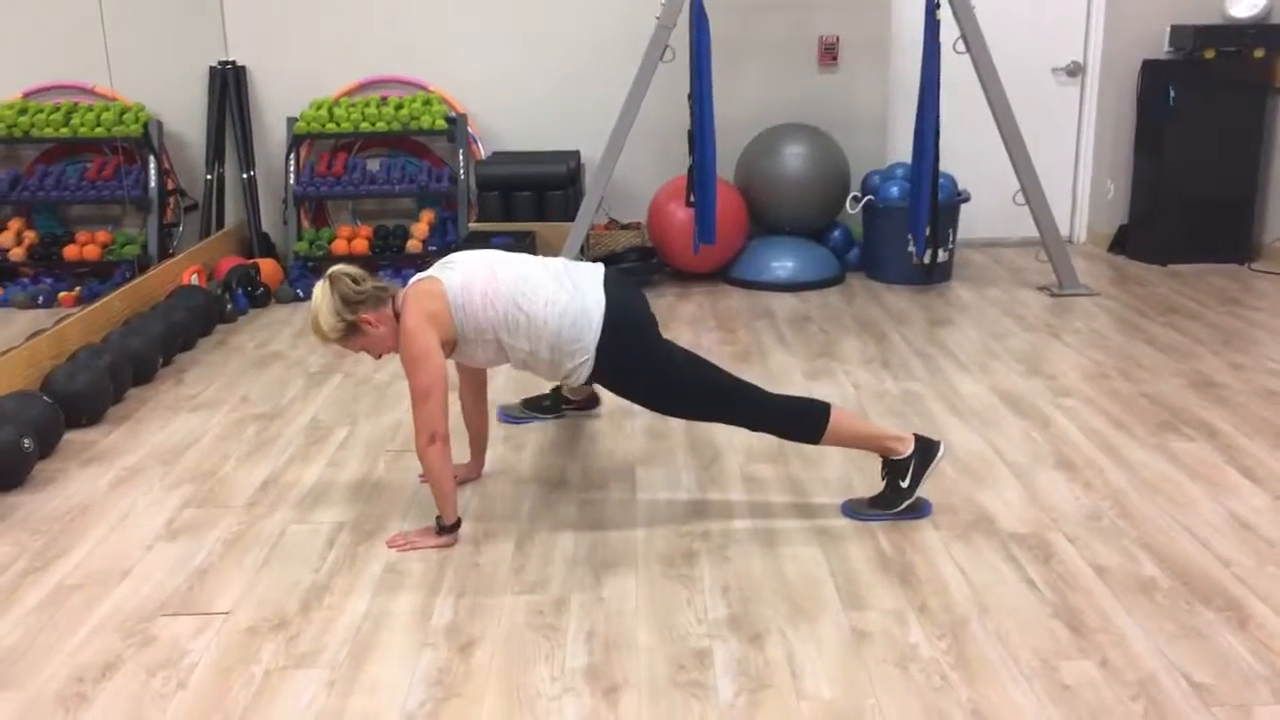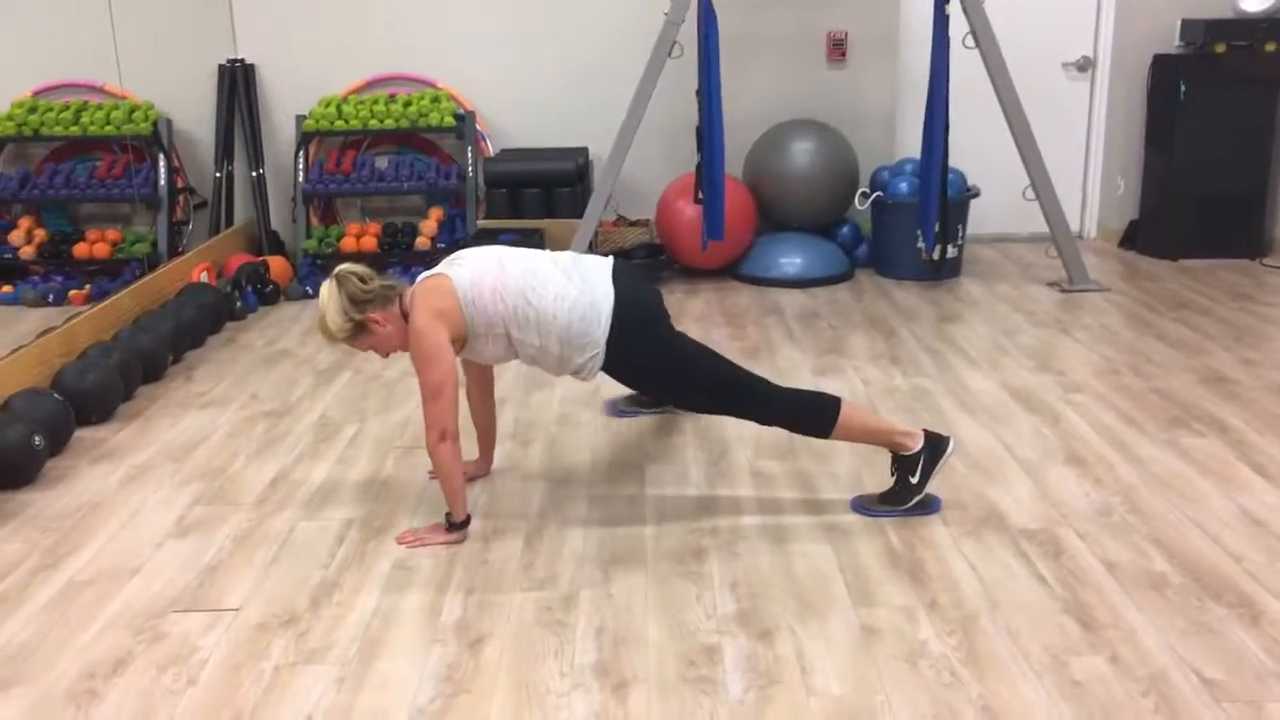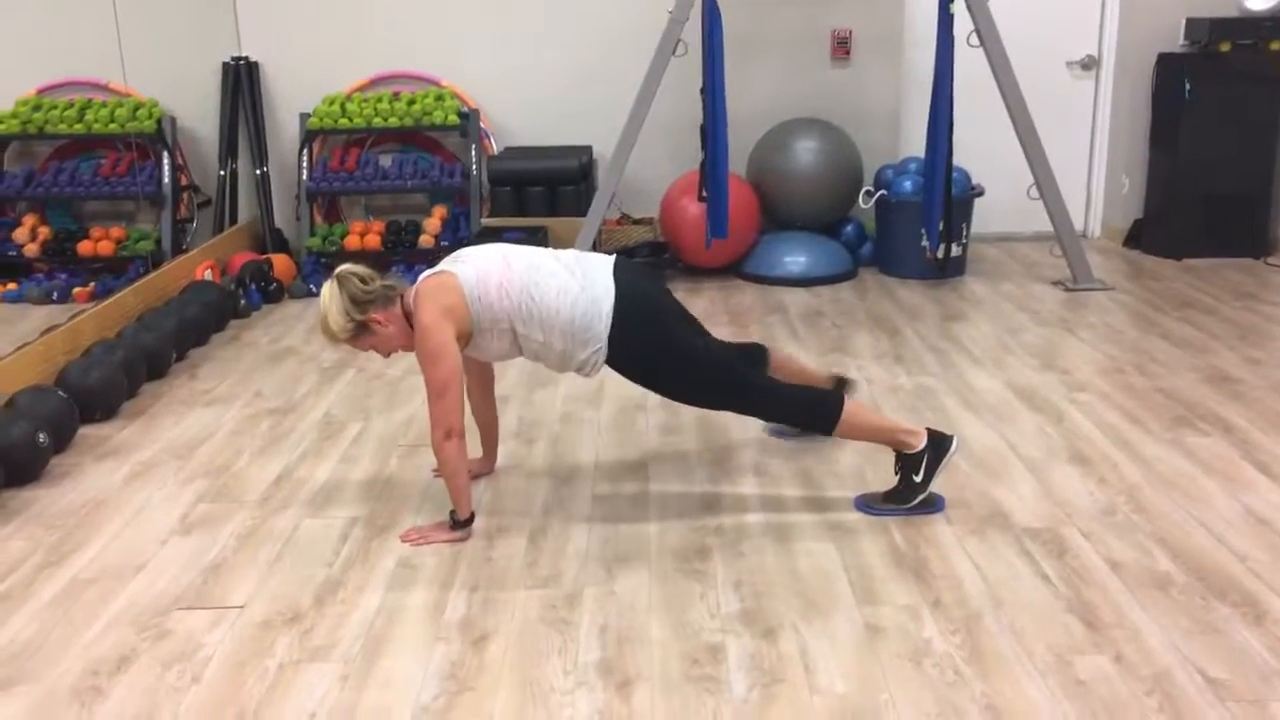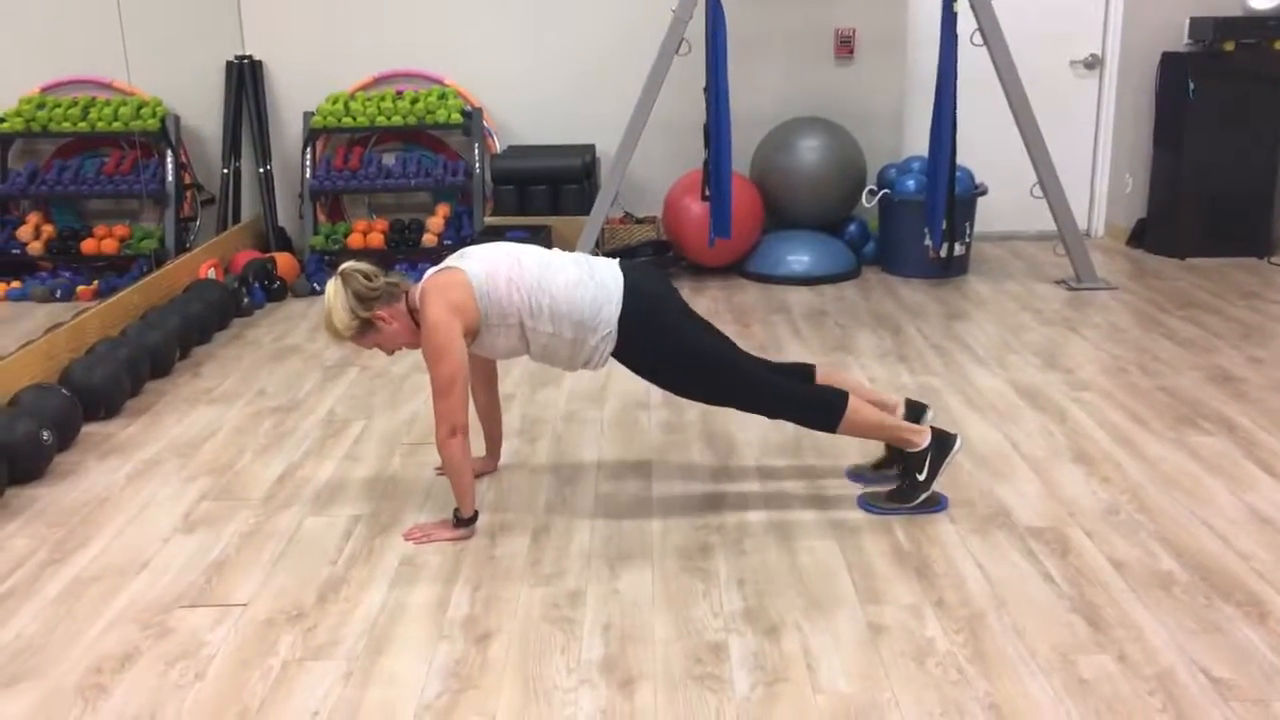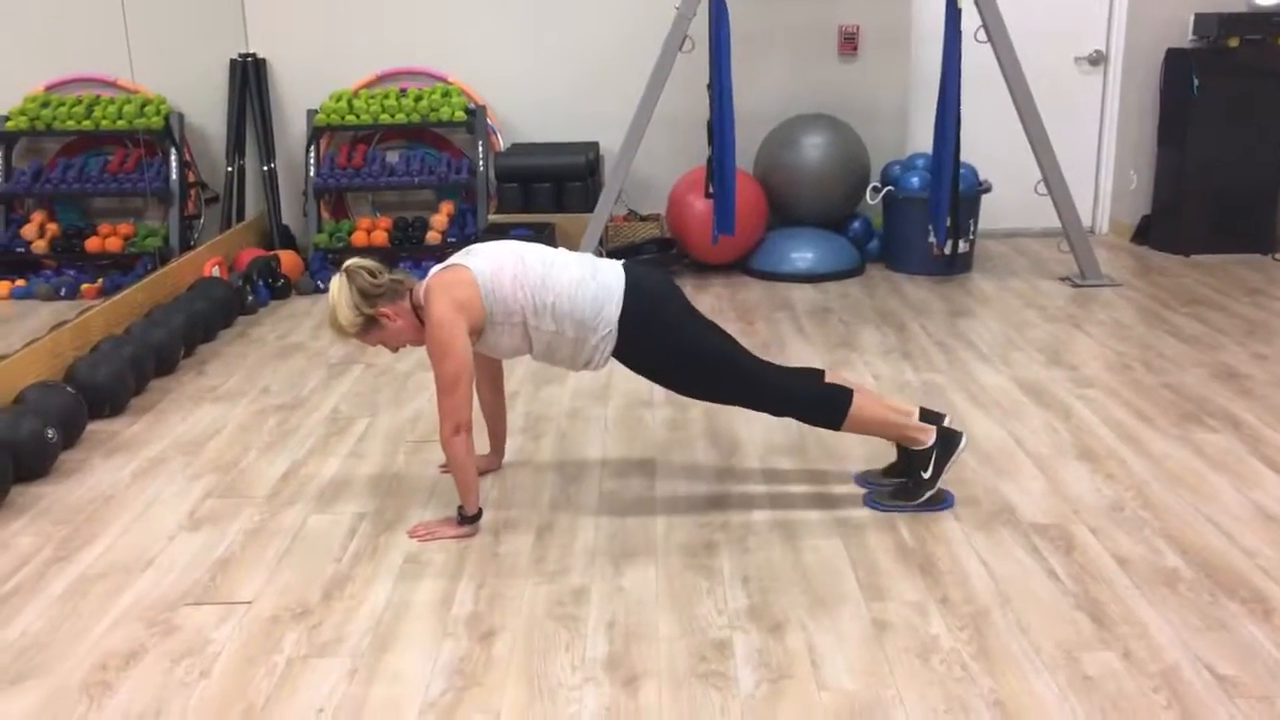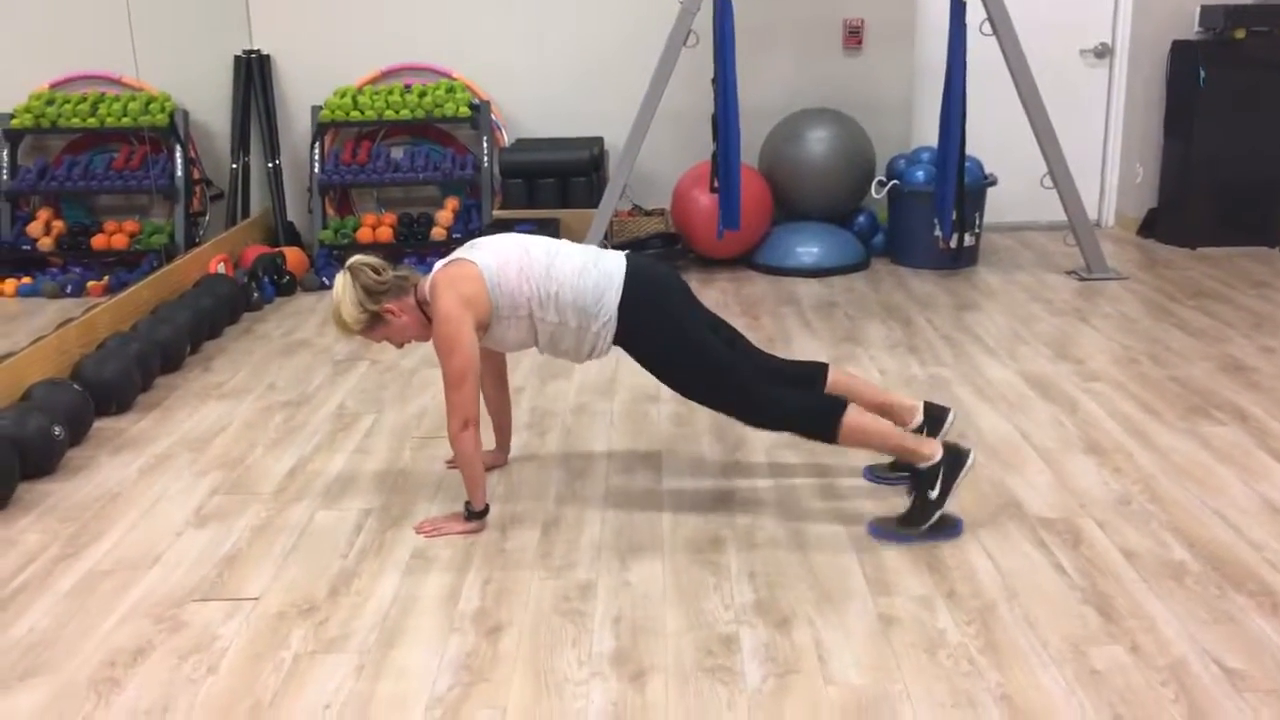
dt=0.2s
person 1, frame 1
left shoulder: (415, 320)
right shoulder: (433, 292)
left elbow: (430, 435)
right elbow: (472, 372)
left wrist: (445, 524)
right wrist: (475, 463)
left hip: (605, 334)
right hip: (602, 294)
left knee: (744, 406)
left ankle: (903, 448)
right ankle: (576, 387)
person 1, frame 2
left shoulder: (424, 319)
right shoulder: (442, 291)
left elbow: (440, 432)
right elbow: (479, 376)
left wrist: (455, 521)
right wrist: (484, 460)
left hip: (615, 326)
right hip: (612, 286)
left knee: (753, 399)
left ankle: (912, 442)
right ankle: (667, 393)
person 1, frame 3
left shoulder: (429, 315)
right shoulder: (444, 292)
left elbow: (445, 430)
right elbow: (479, 378)
left wrist: (459, 519)
right wrist: (488, 458)
left hip: (618, 322)
right hip: (617, 285)
left knee: (748, 393)
right knee: (716, 358)
left ankle: (915, 442)
right ankle: (826, 382)
person 1, frame 4
left shoulder: (436, 312)
right shoulder: (449, 290)
left elbow: (450, 427)
right elbow: (483, 377)
left wrist: (463, 518)
right wrist: (492, 457)
left hip: (626, 319)
right hip: (627, 291)
left knee: (760, 393)
right knee: (753, 373)
left ankle: (918, 440)
right ankle: (896, 406)
person 1, frame 5
left shoulder: (441, 308)
right shoulder: (455, 287)
left elbow: (454, 425)
right elbow: (488, 372)
left wrist: (467, 515)
right wrist: (496, 454)
left hip: (630, 318)
right hip: (631, 293)
left knee: (764, 391)
right knee: (762, 377)
left ankle: (925, 439)
right ankle: (913, 415)
person 1, frame 6
left shoulder: (446, 302)
right shoulder: (458, 280)
left elbow: (461, 419)
right elbow: (492, 372)
left wrist: (473, 511)
right wrist: (500, 449)
left hip: (634, 304)
right hip: (636, 287)
left knee: (758, 400)
right knee: (763, 372)
left ankle: (930, 453)
right ankle: (916, 415)
